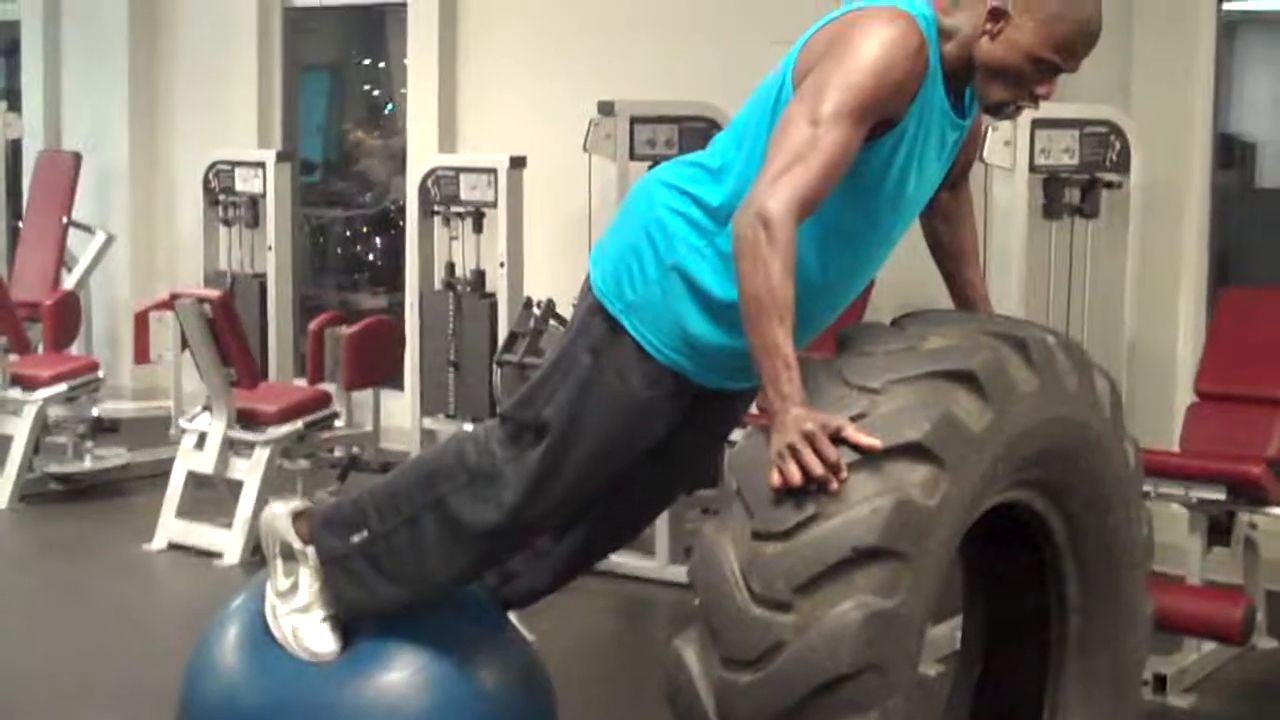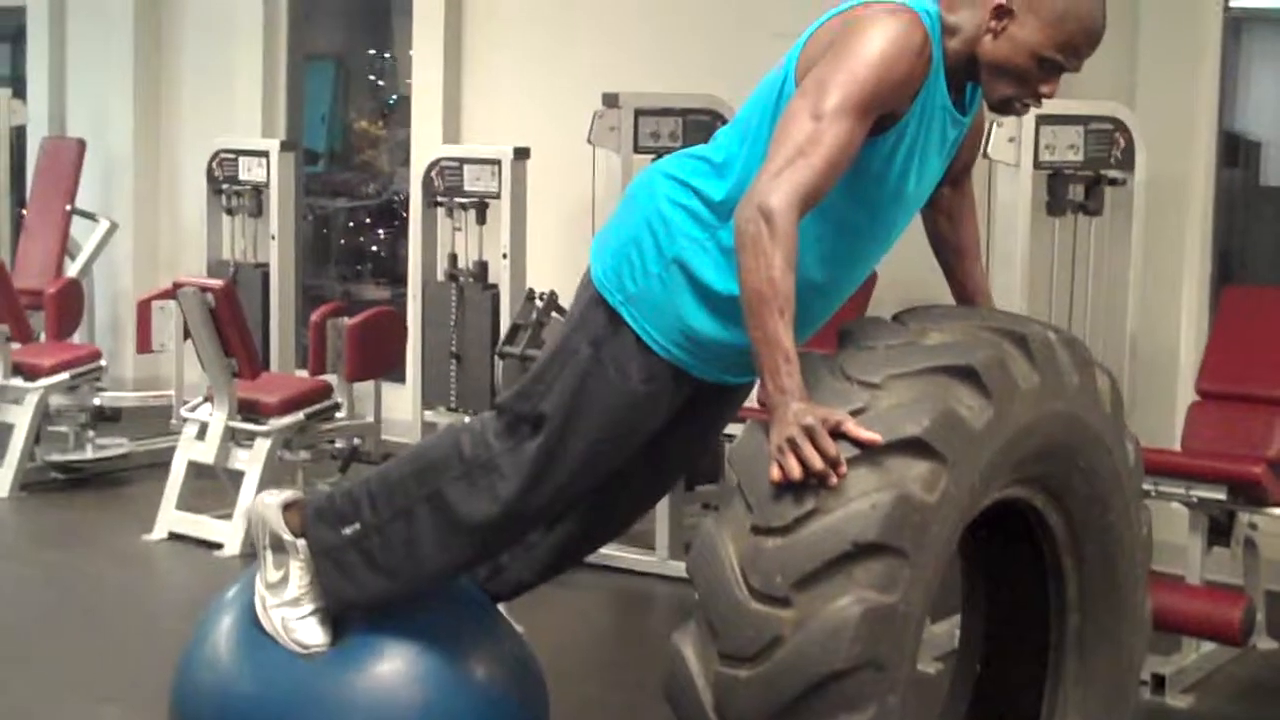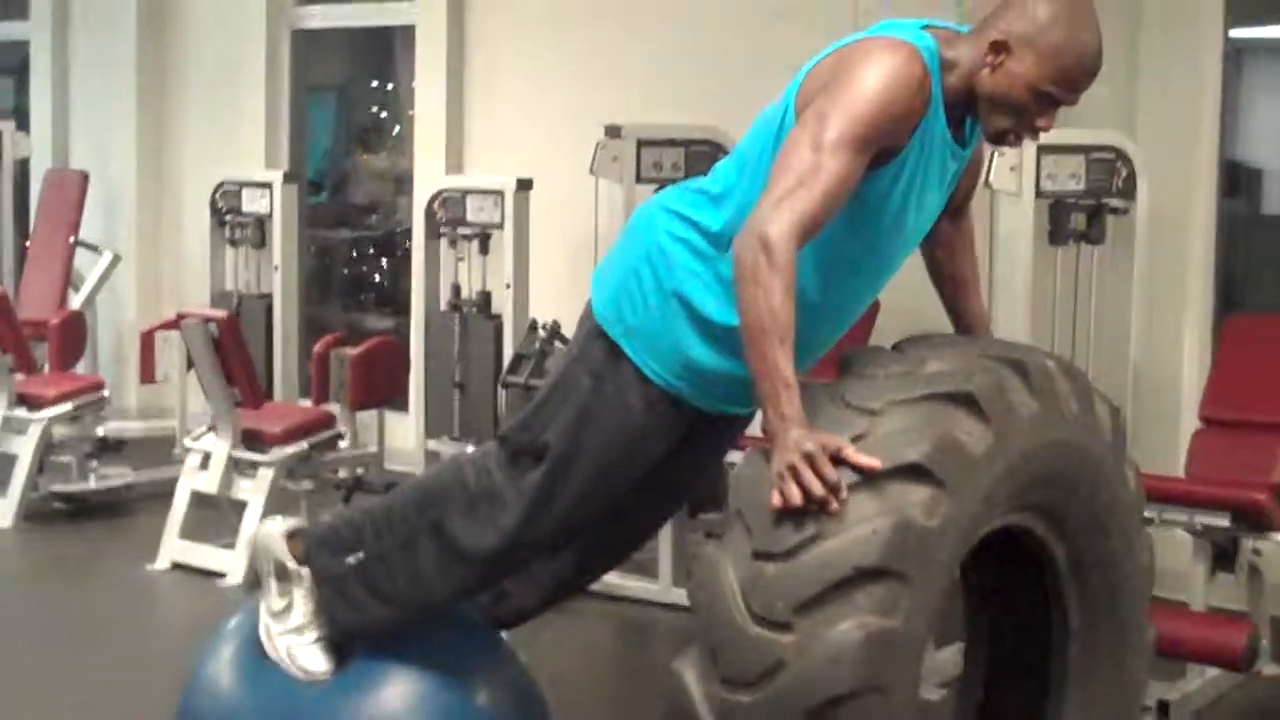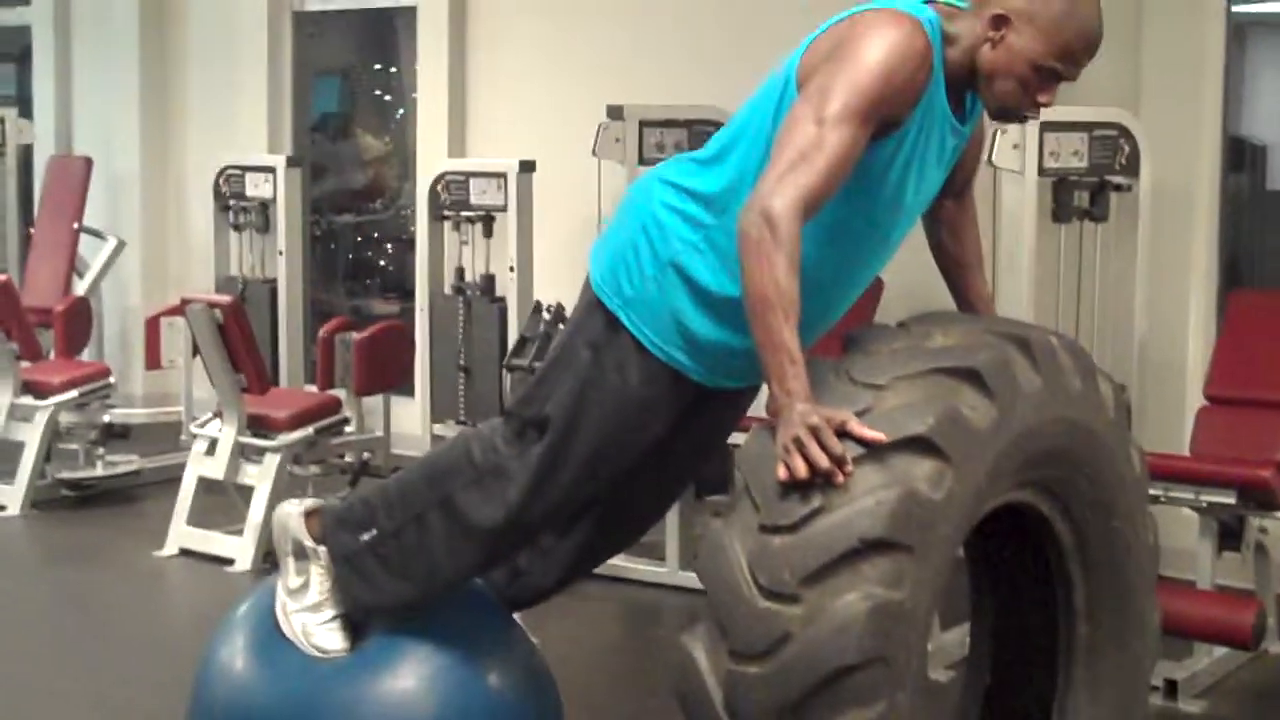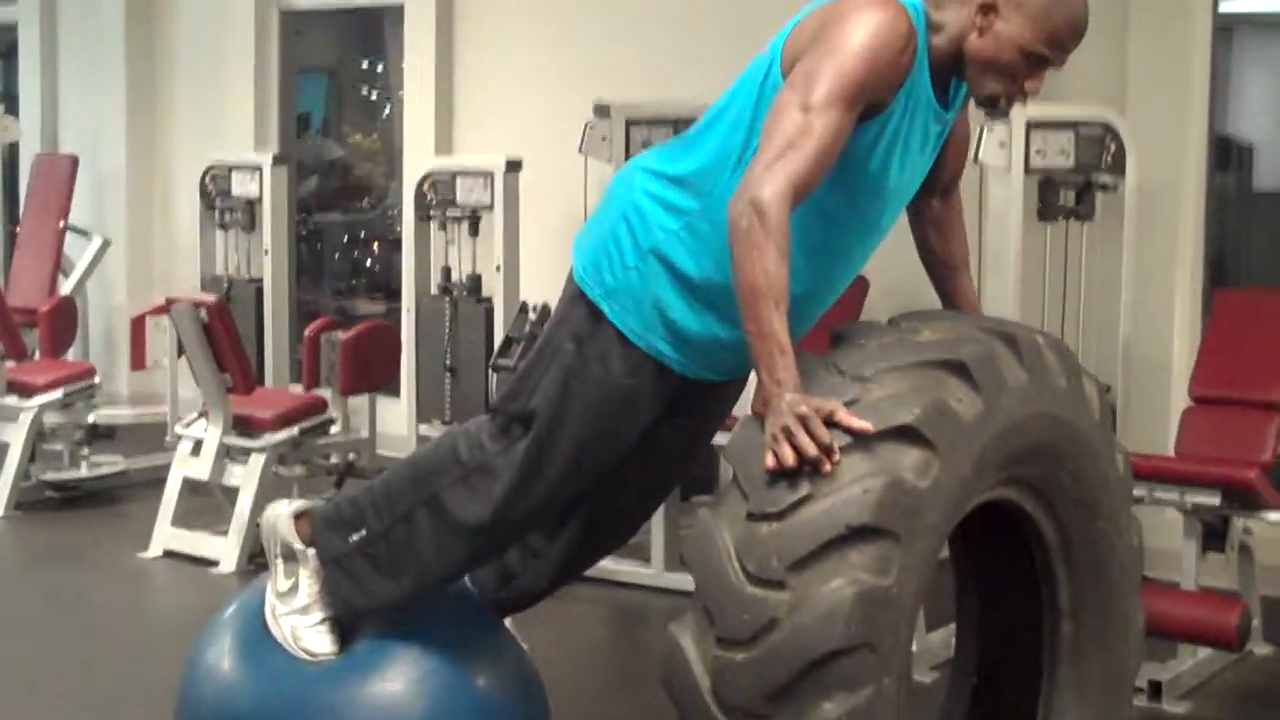
dt=0.4s
person 1, frame 1
left shoulder: (964, 99)
left elbow: (946, 197)
right elbow: (765, 215)
right wrist: (787, 406)
left hip: (733, 331)
right hip: (672, 288)
left knee: (617, 504)
right knee: (528, 468)
left ankle: (467, 591)
right ankle: (317, 543)
person 1, frame 2
left shoulder: (966, 91)
left elbow: (949, 194)
right elbow: (769, 208)
right wrist: (789, 400)
left hip: (731, 326)
right hip: (674, 280)
left knee: (608, 496)
right knee: (522, 462)
left ankle: (454, 582)
right ankle: (305, 531)
person 1, frame 3
left shoulder: (963, 125)
right shoulder: (891, 74)
left elbow: (948, 234)
right elbow: (766, 239)
right wrist: (788, 426)
left hip: (730, 354)
right hip: (669, 312)
left knee: (609, 524)
right knee: (529, 491)
left ankle: (455, 607)
right ankle: (310, 560)
person 1, frame 4
left shoulder: (964, 94)
left elbow: (949, 203)
right elbow: (770, 213)
right wrist: (792, 401)
left hip: (734, 329)
right hip: (671, 283)
left knee: (621, 505)
right knee: (535, 466)
left ankle: (474, 591)
right ankle: (327, 538)
person 1, frame 5
left shoulder: (952, 92)
left elbow: (935, 202)
right elbow: (761, 201)
right wrist: (783, 391)
left hip: (721, 326)
right hip: (656, 278)
left knee: (611, 504)
right knee: (520, 464)
left ankle: (462, 595)
right ankle: (314, 542)
